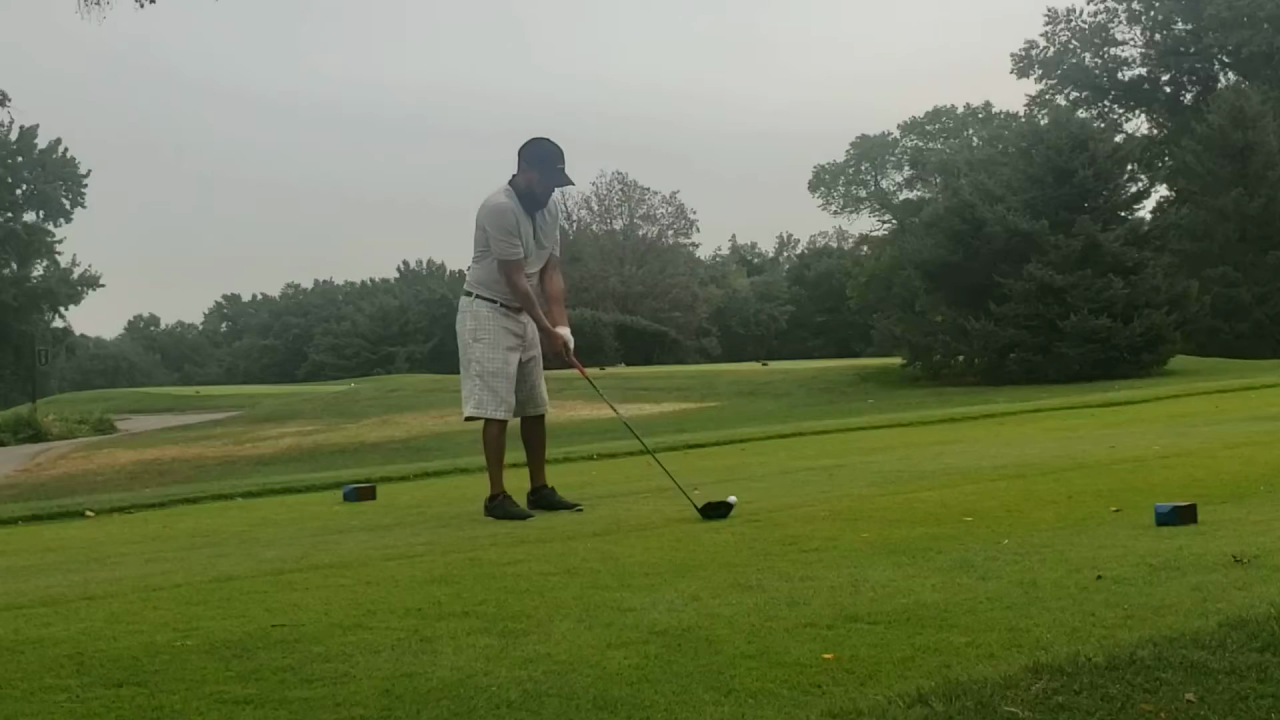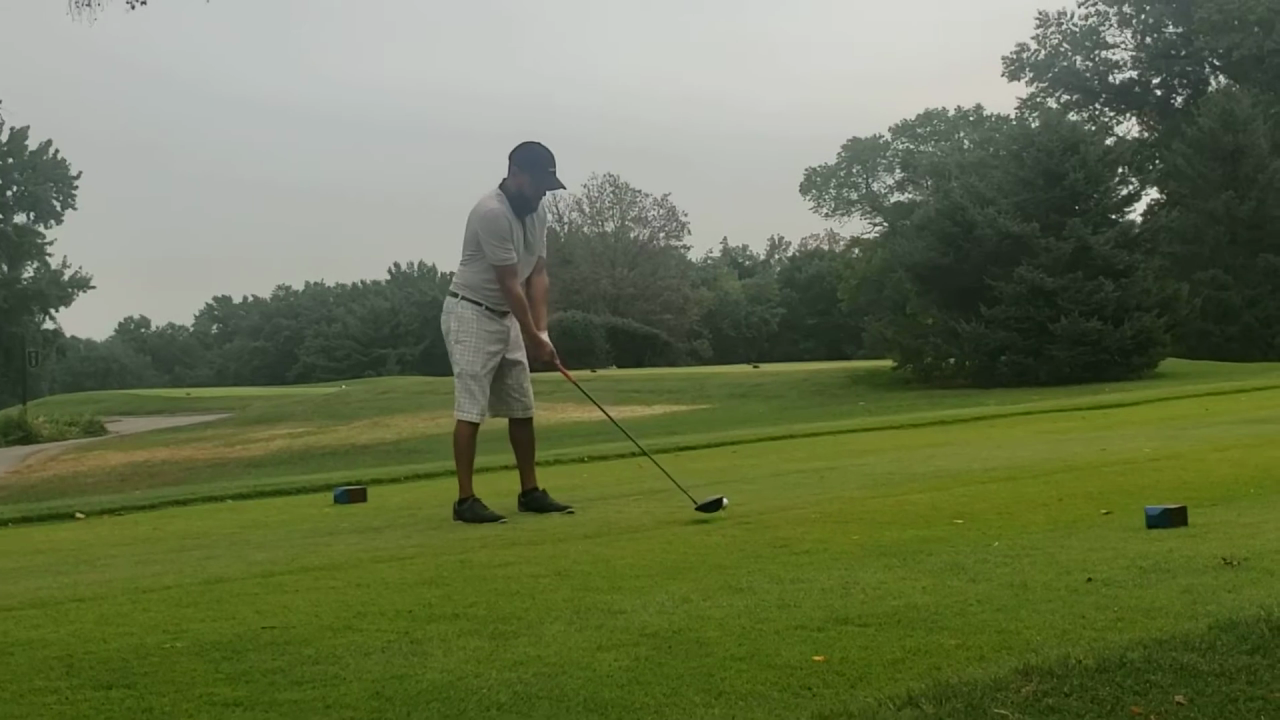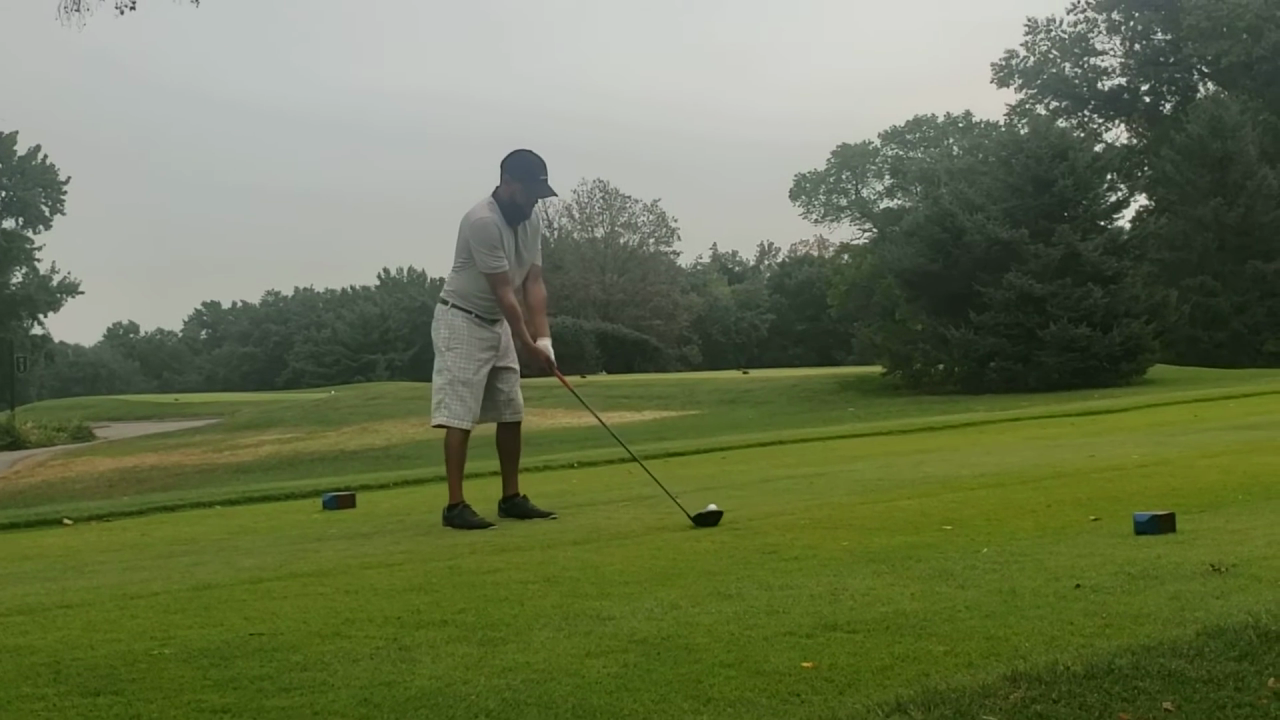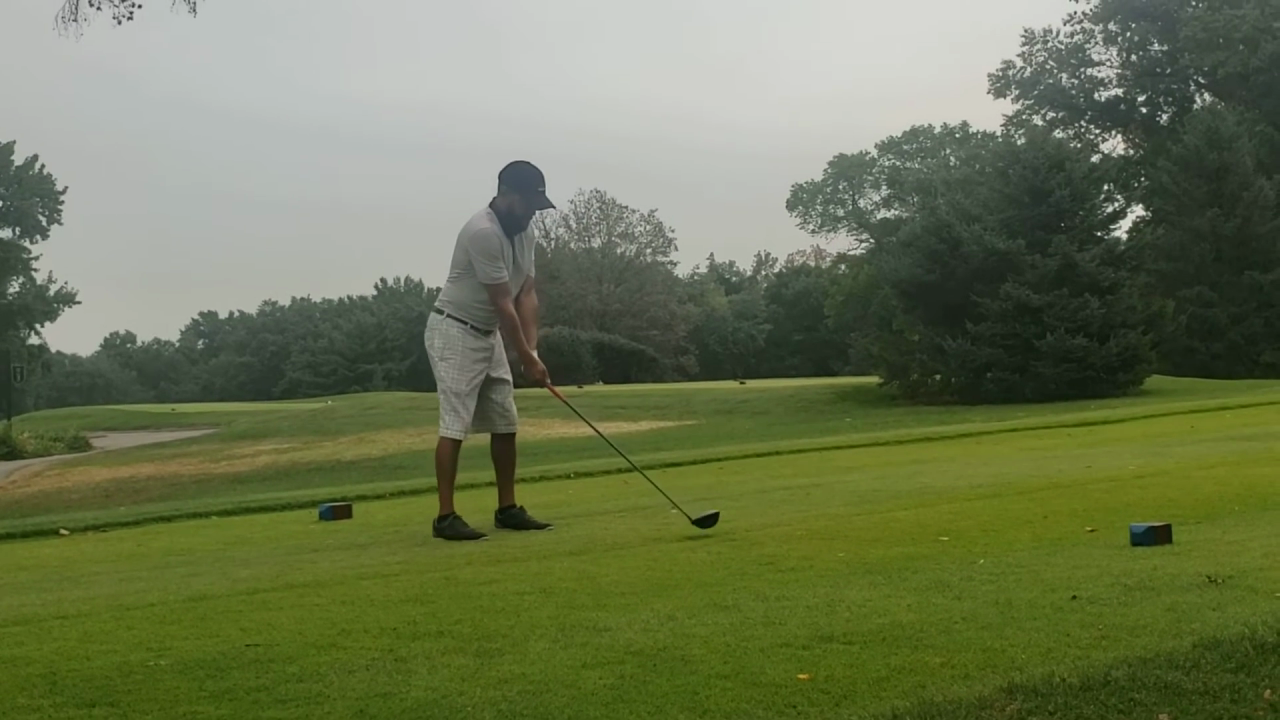
dt=0.5s
person 1, frame 1
left shoulder: (549, 210)
right shoulder: (499, 208)
left elbow: (550, 272)
right elbow: (515, 279)
left wrist: (561, 326)
right wrist: (546, 330)
left hip: (521, 314)
right hip: (487, 311)
left knee: (534, 406)
right knee: (498, 405)
left ankle: (539, 489)
right ankle: (496, 495)
person 1, frame 2
left shoulder: (536, 212)
right shoulder: (491, 213)
left elbow: (537, 275)
right elbow: (510, 284)
left wrist: (542, 331)
right wrist: (534, 339)
left hip: (505, 317)
right hip: (470, 314)
left knee: (521, 407)
right knee: (472, 407)
left ankle: (530, 491)
right ankle: (465, 500)
person 1, frame 3
left shoulder: (530, 221)
right shoulder: (482, 222)
left elbow: (533, 283)
right elbow: (503, 292)
left wrist: (543, 338)
right wrist: (528, 345)
left hip: (496, 325)
right hip: (461, 322)
left knee: (510, 412)
right knee: (462, 414)
left ankle: (511, 498)
right ankle: (455, 505)
person 1, frame 4
left shoulder: (524, 232)
right shoulder: (482, 232)
left elbow: (526, 294)
right elbow: (502, 303)
left wrist: (532, 350)
right wrist: (527, 358)
left hip: (488, 334)
right hip: (454, 331)
left knee: (505, 423)
right knee: (457, 424)
left ankle: (507, 509)
right ankle: (445, 517)
